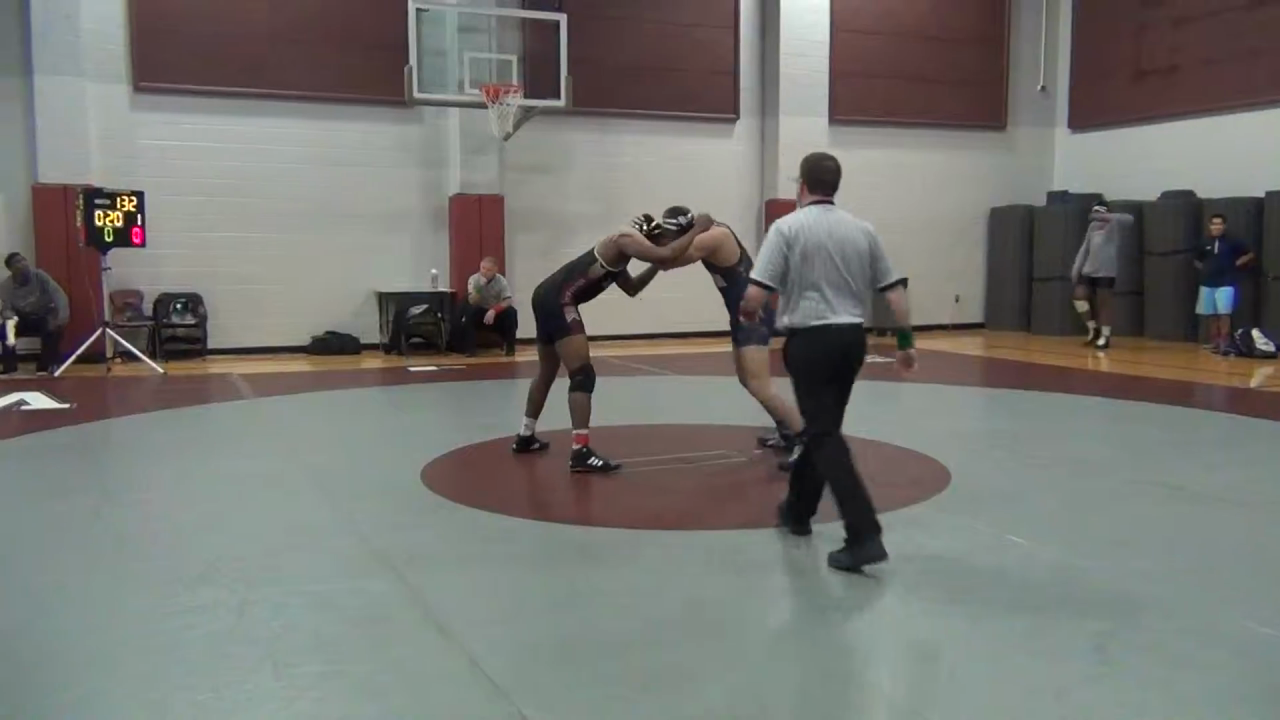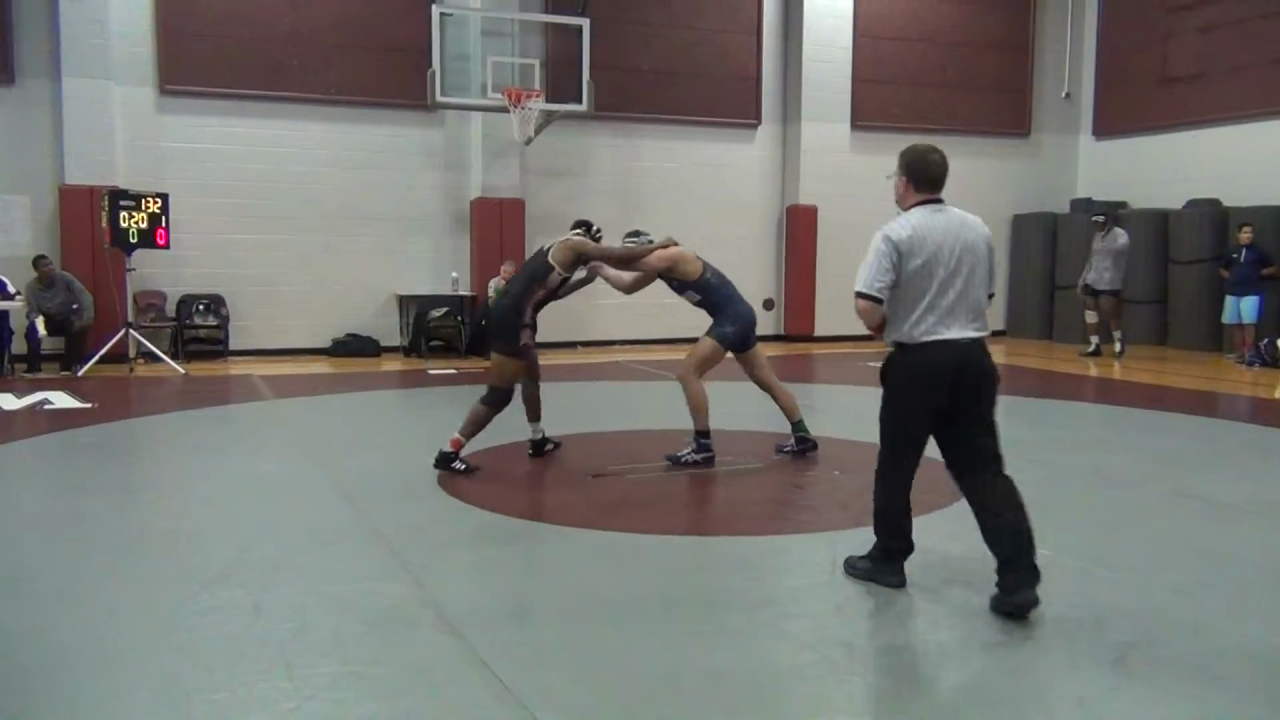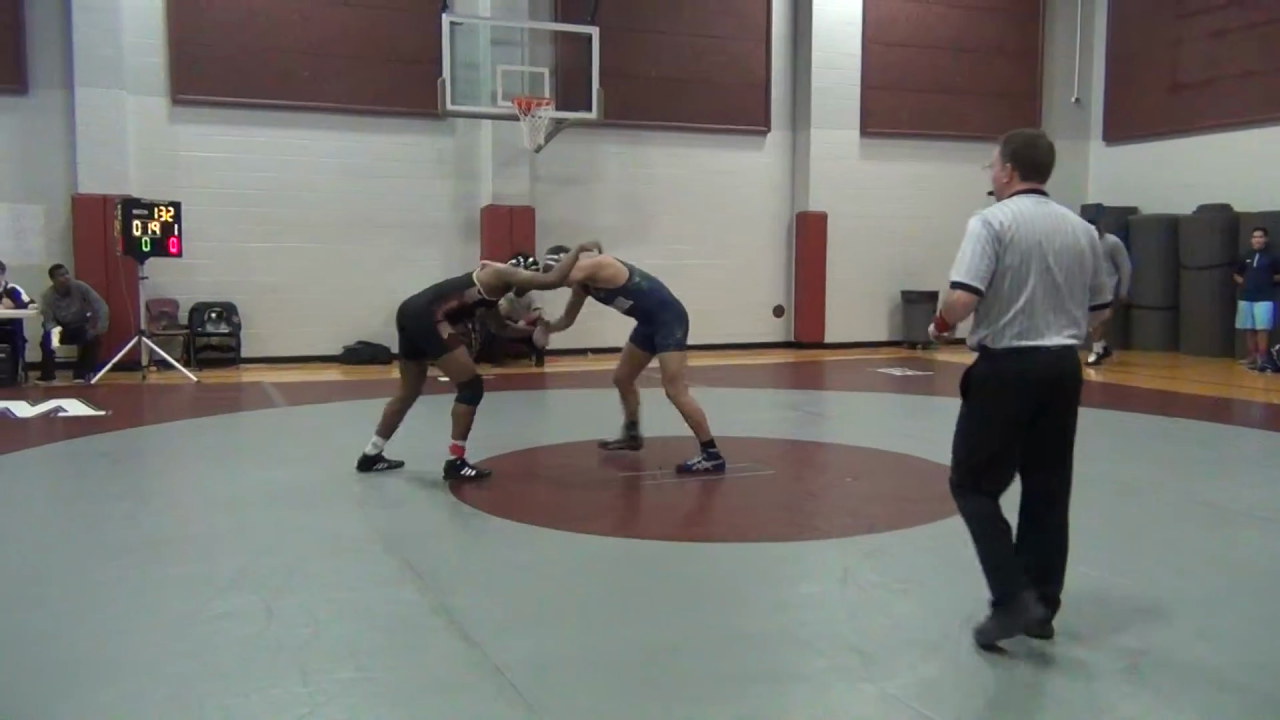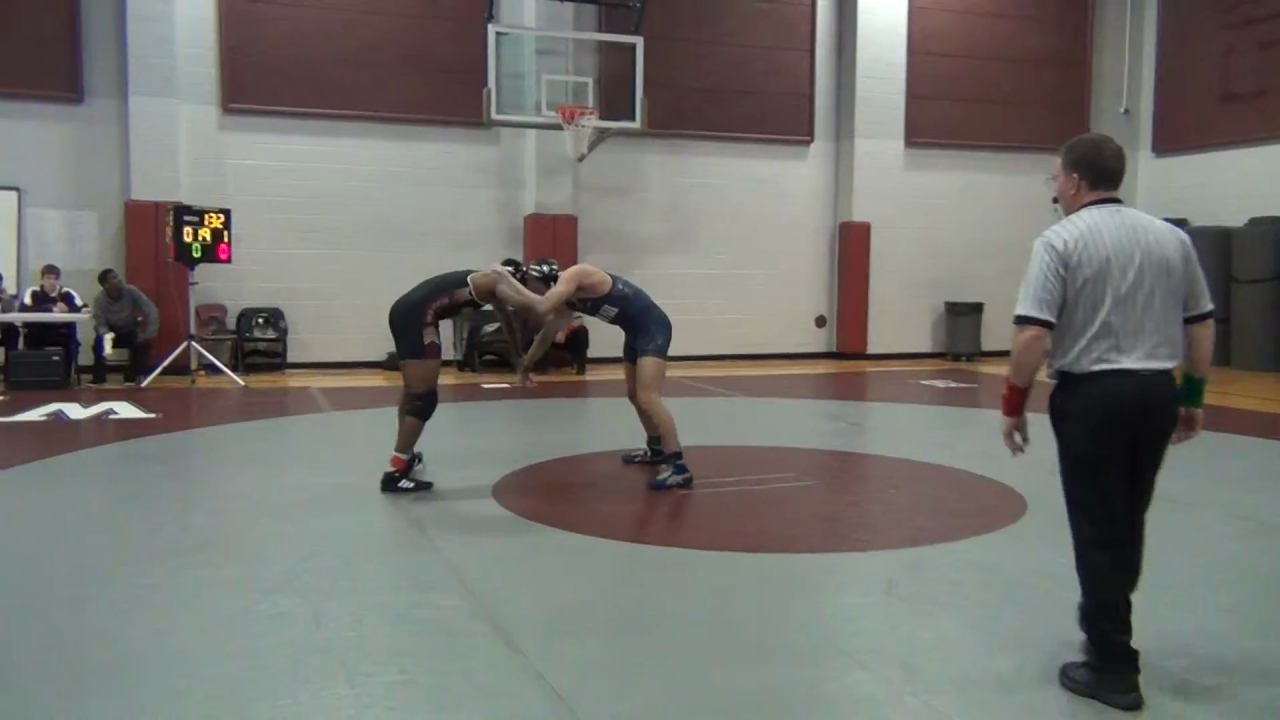
dt=0.5s
person 1, frame 1
left shoulder: (787, 228)
right shoulder: (863, 230)
left elbow: (757, 293)
right elbow: (894, 291)
left wrist: (747, 311)
right wrist: (905, 340)
left hip: (810, 342)
right hip: (852, 339)
left knee: (825, 438)
right knee: (824, 429)
left ankle: (864, 536)
right ankle: (798, 510)
person 1, frame 2
left shoulder: (896, 234)
right shoulder: (978, 230)
left elbow: (866, 305)
left wrist: (880, 325)
left hip: (918, 361)
right hip: (973, 358)
left knee: (896, 463)
right knee: (982, 467)
left ankle: (889, 558)
right ankle: (1018, 577)
person 1, frame 3
left shoulder: (992, 221)
right shoulder: (1082, 230)
left elbow: (963, 297)
right elbow: (1099, 311)
left wrist: (942, 323)
left hip: (1005, 369)
right hip: (1062, 369)
left knee: (975, 483)
right knee: (1048, 492)
left ankle: (1014, 597)
right ankle: (1038, 600)
person 1, frame 4
left shoulder: (1061, 240)
right shoulder: (1171, 237)
left elbow: (1033, 334)
right elbow: (1201, 325)
left wrist: (1013, 401)
right wrist: (1193, 395)
left hip: (1091, 397)
right hip: (1156, 393)
left knee: (1101, 529)
right knee: (1127, 520)
left ankle: (1114, 668)
right ankle: (1106, 623)
person 2, frame 1
left shoulder: (615, 259)
right shoulder: (625, 239)
left elbow: (632, 289)
right elbow: (665, 256)
left wrist: (655, 266)
right wrist: (697, 230)
left hip: (546, 298)
right hip: (557, 301)
left knee: (548, 371)
right knee: (583, 375)
left ankle: (525, 437)
right ankle: (581, 452)
person 2, frame 2
left shoulder: (556, 250)
right shoulder: (576, 245)
left elbow: (550, 293)
right elbow: (621, 256)
left wrist: (585, 280)
right wrist: (658, 246)
left hip: (504, 310)
right hip: (515, 316)
left knee: (530, 374)
right knee: (500, 394)
left ankle: (538, 439)
right ankle: (449, 453)
person 2, frame 3
left shoulder: (494, 279)
right shoulder: (504, 275)
left elbow: (497, 324)
right elbow: (550, 281)
left wrist: (529, 331)
right wrist: (578, 251)
left hip: (411, 313)
right hip: (426, 318)
left knee: (409, 391)
right knee: (471, 386)
left ankle: (371, 455)
right ankle: (454, 461)
person 2, frame 4
left shoulder: (485, 282)
right shoulder: (501, 280)
left elbow: (507, 320)
right elbow: (519, 302)
left hip: (403, 311)
right hip: (417, 318)
left knee: (414, 392)
right knee: (425, 399)
left ankle: (403, 459)
right ankle: (395, 473)
person 3, frame 1
left shoulder: (712, 238)
right shoulder: (709, 234)
left elbow: (668, 262)
right hip: (744, 314)
left knee: (759, 387)
right knee: (749, 380)
right ankle: (787, 434)
person 3, frame 2
left shoulder: (671, 256)
right shoulder: (659, 264)
right elbow: (628, 286)
right wrist: (597, 268)
left hip: (731, 317)
right hip: (738, 315)
left knee: (688, 374)
right knee: (766, 380)
left ankle: (703, 445)
right ankle: (802, 437)
person 3, frame 3
left shoulder: (593, 266)
right shoulder: (581, 283)
right elbow: (566, 320)
right wrist: (543, 328)
left hip: (668, 317)
right hip: (649, 320)
left knee: (675, 391)
right knee: (622, 379)
left ankle: (712, 454)
right ankle: (632, 434)
person 3, frame 4
left shoulder: (576, 276)
right shoulder: (566, 299)
left elbow: (542, 308)
right elbow: (548, 333)
right wrist: (526, 364)
left hip: (653, 327)
right hip: (635, 330)
left knee: (648, 399)
right knee: (636, 396)
left ankle: (679, 467)
right ankle: (656, 449)
